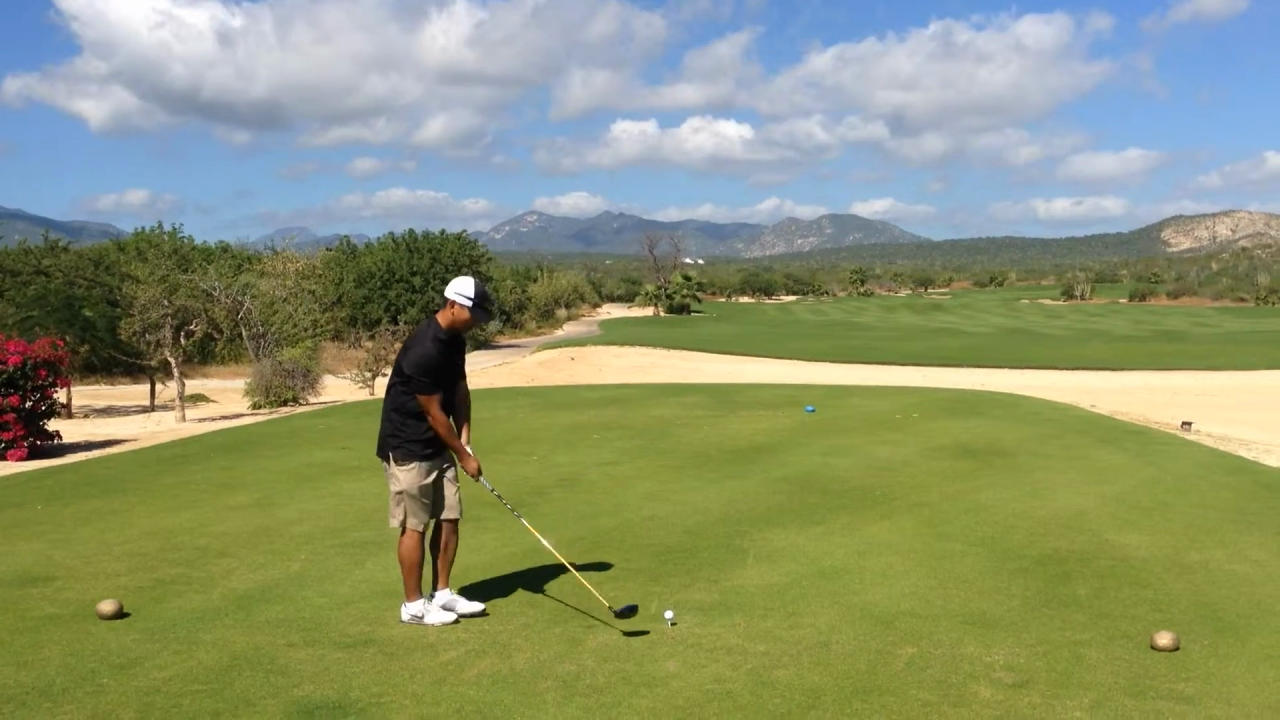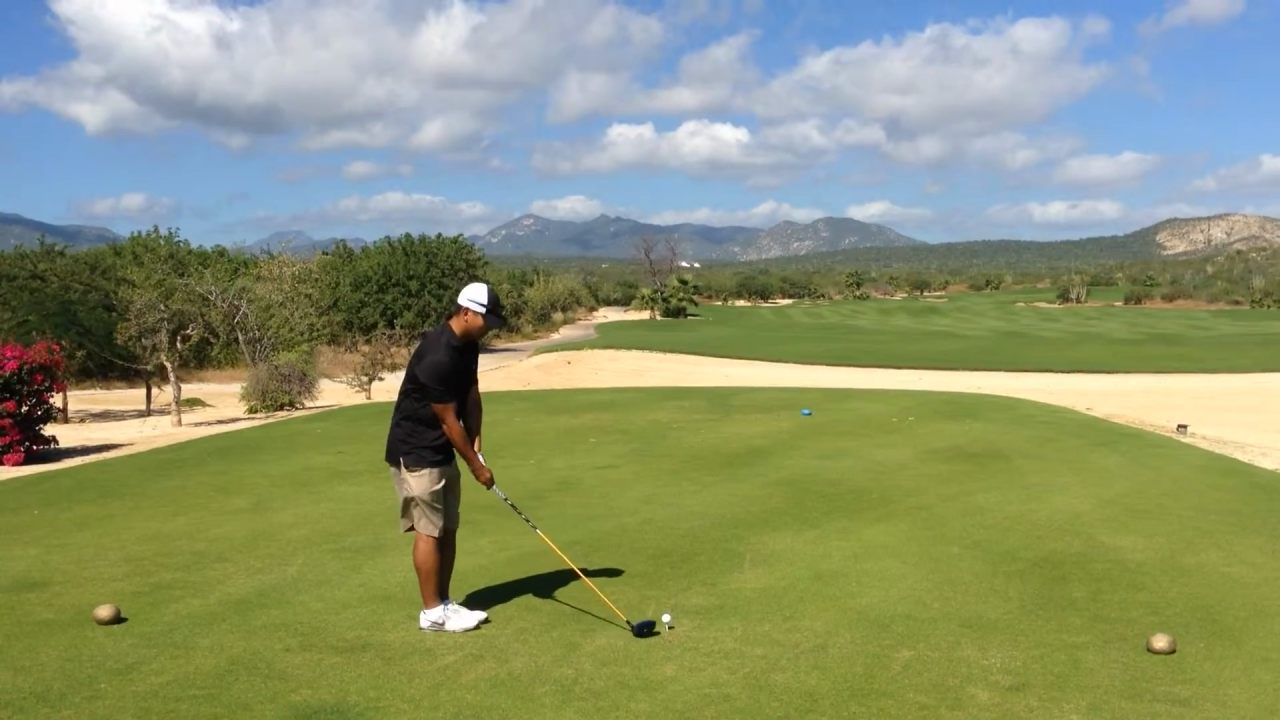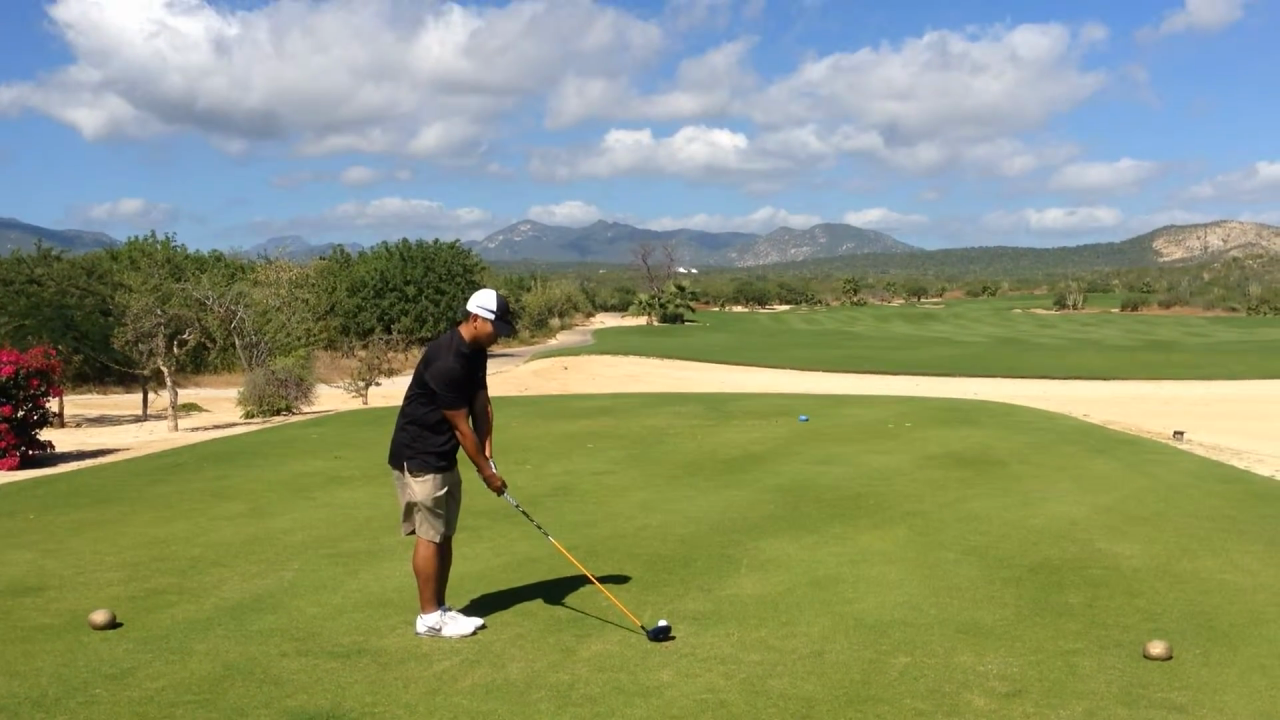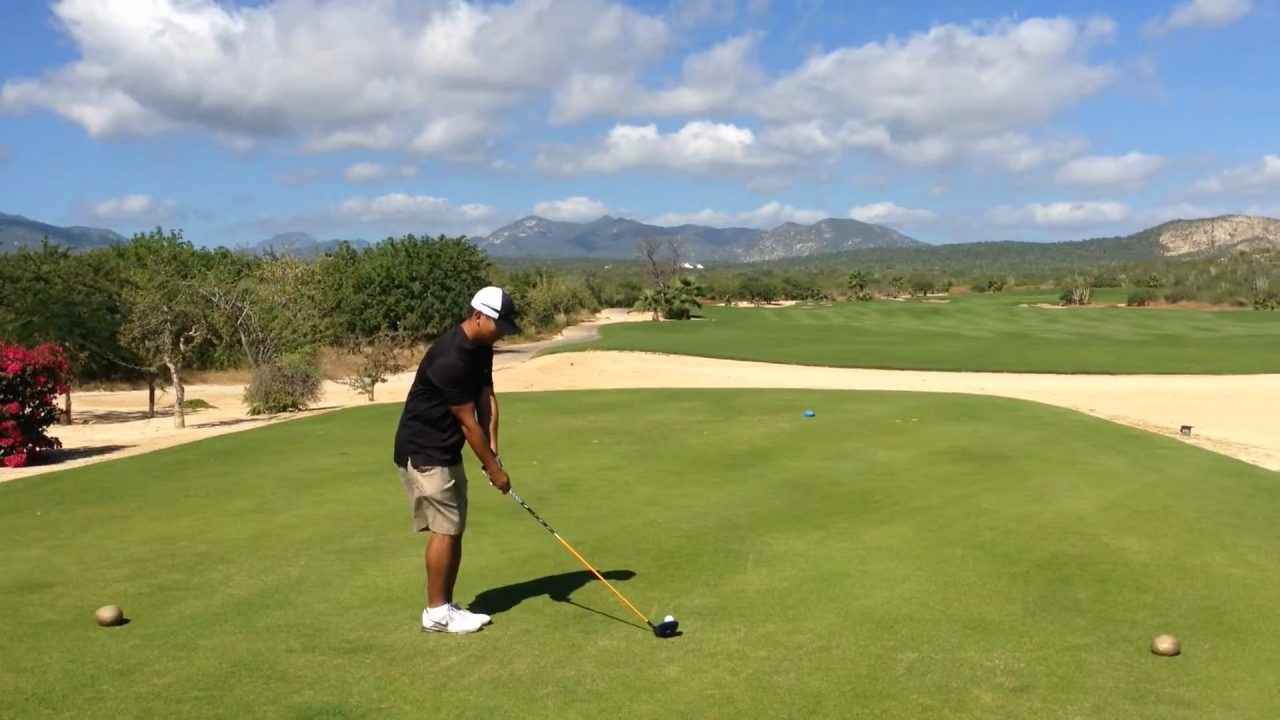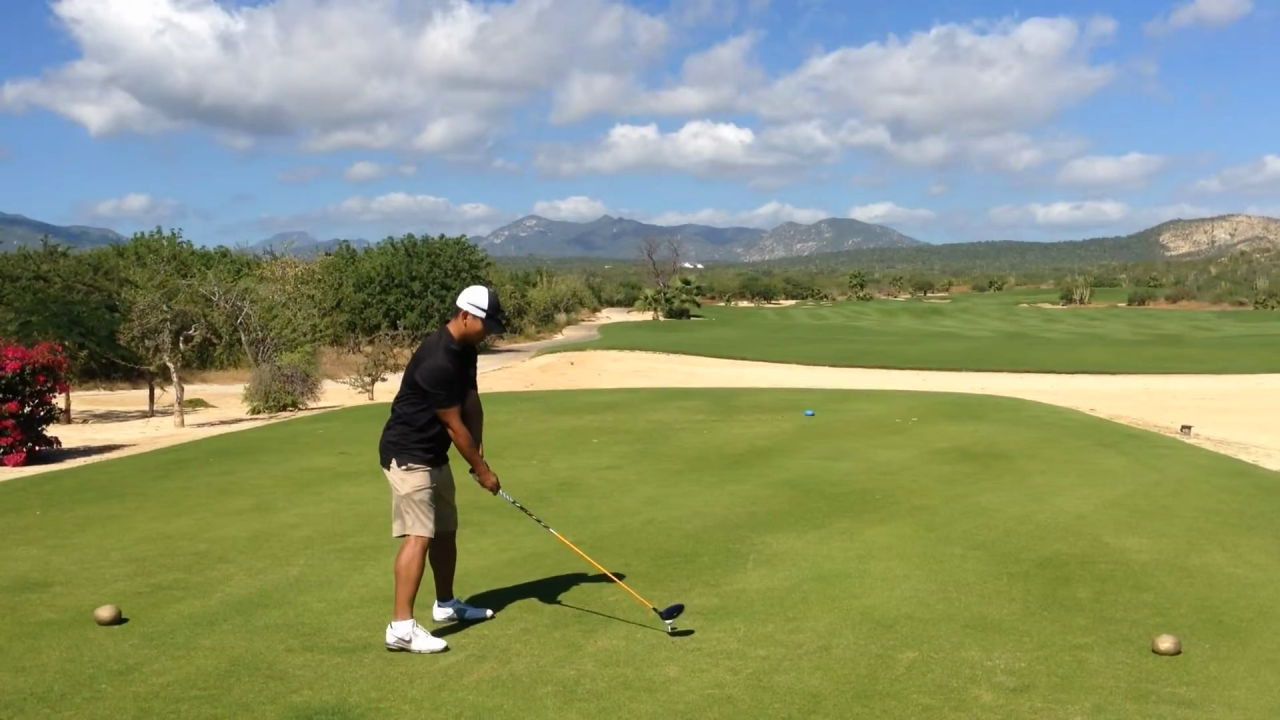
dt=1s
person 1, frame 1
left shoulder: (455, 340)
right shoulder: (424, 349)
left elbow: (460, 392)
right elbow: (433, 413)
left wrist: (466, 445)
right wrist: (463, 456)
left hip: (437, 447)
right hip: (407, 448)
left knee: (448, 519)
right knee: (414, 526)
left ankle: (442, 593)
right ankle: (413, 606)
person 1, frame 2
left shoulder: (467, 346)
right shoulder: (437, 356)
left elbow: (472, 399)
right elbow: (449, 420)
left wrist: (478, 451)
right wrist: (476, 466)
left hip: (442, 452)
right hip: (416, 453)
left knee: (448, 530)
right knee: (428, 531)
left ankle: (444, 602)
right ankle: (432, 612)
person 1, frame 3
left shoulder: (476, 352)
right shoulder: (446, 361)
left elbow: (481, 404)
right elbow: (461, 426)
left wrist: (488, 457)
right wrist: (487, 473)
left hip: (443, 457)
right hip: (419, 458)
left knee: (445, 536)
right knee: (429, 536)
left ankle: (441, 609)
right ankle: (429, 618)
person 1, frame 4
left shoulder: (481, 349)
right shoulder: (449, 358)
left elbow: (487, 400)
right elbow: (468, 421)
left wrist: (493, 452)
right wrist: (492, 468)
left hip: (447, 451)
right hip: (421, 453)
left knee: (455, 529)
right knee: (444, 529)
left ankle: (446, 605)
right ankle: (435, 611)
person 1, frame 5
left shoulder: (465, 350)
right shoulder: (436, 360)
left elbow: (472, 404)
right elbow: (454, 425)
left wrist: (479, 455)
right wrist: (482, 470)
left hip: (433, 454)
right hip: (407, 455)
left knee: (445, 531)
right knee: (418, 535)
left ankle: (446, 604)
right ankle: (401, 626)
